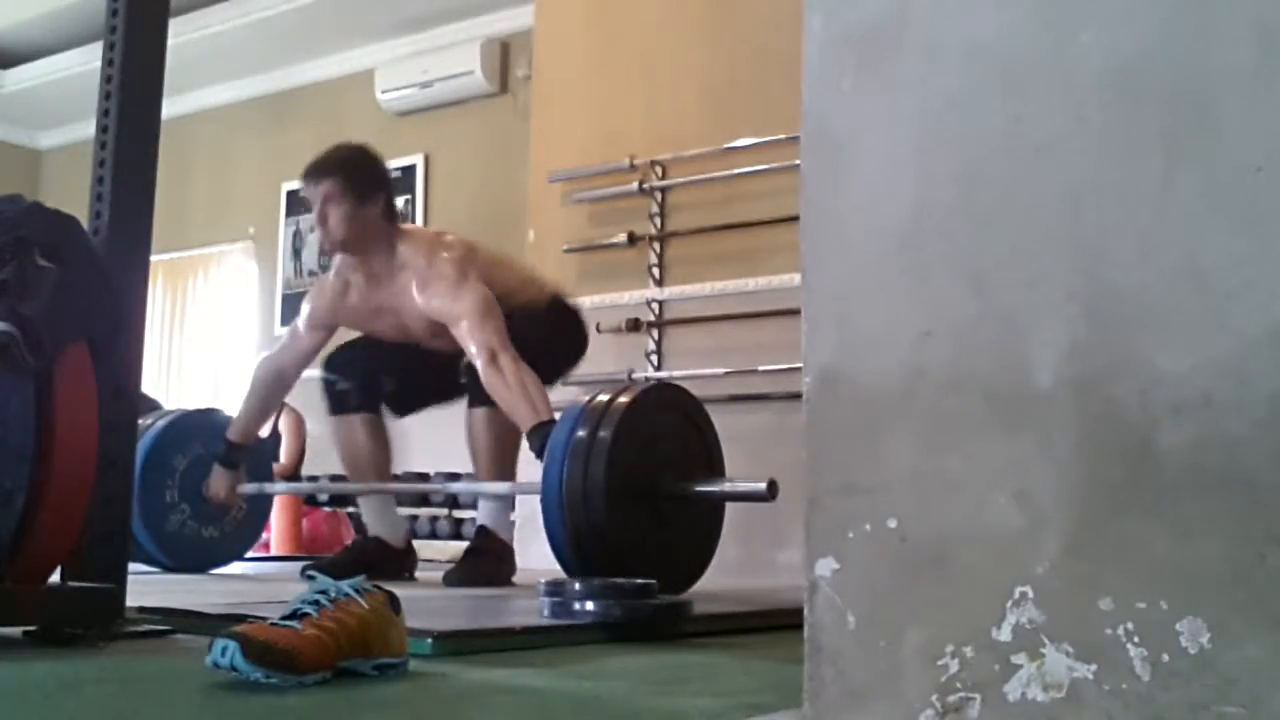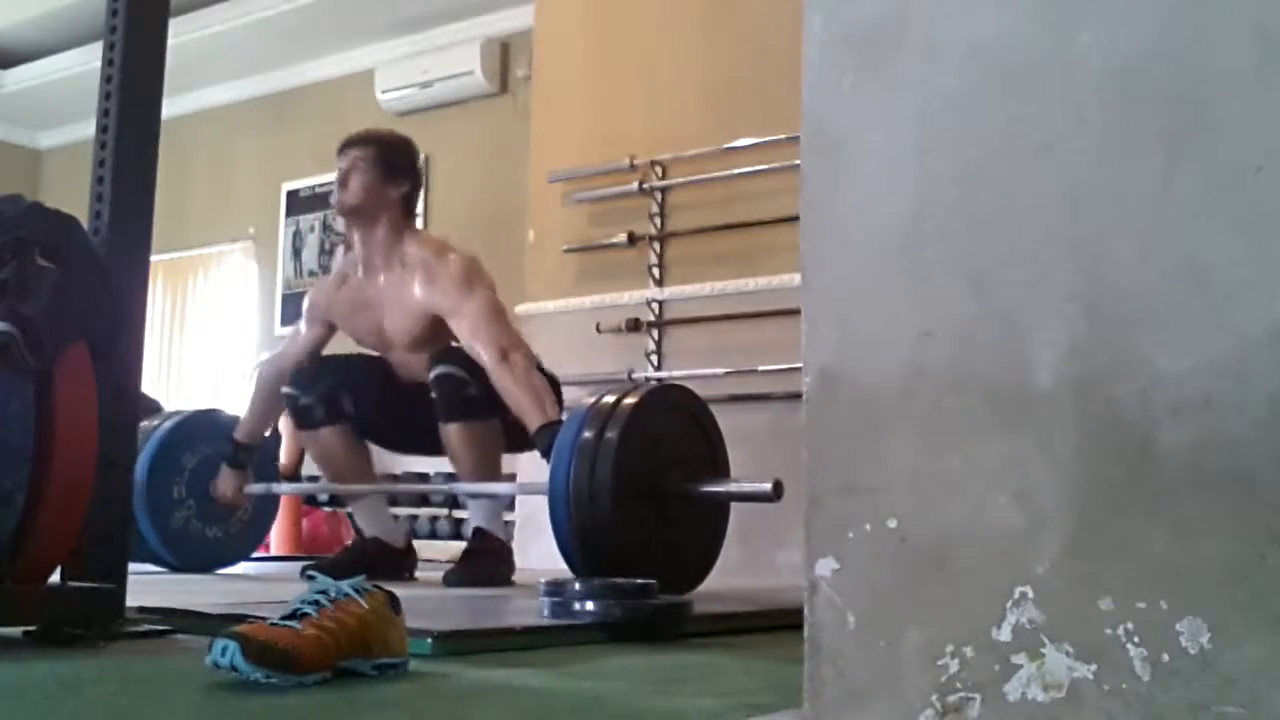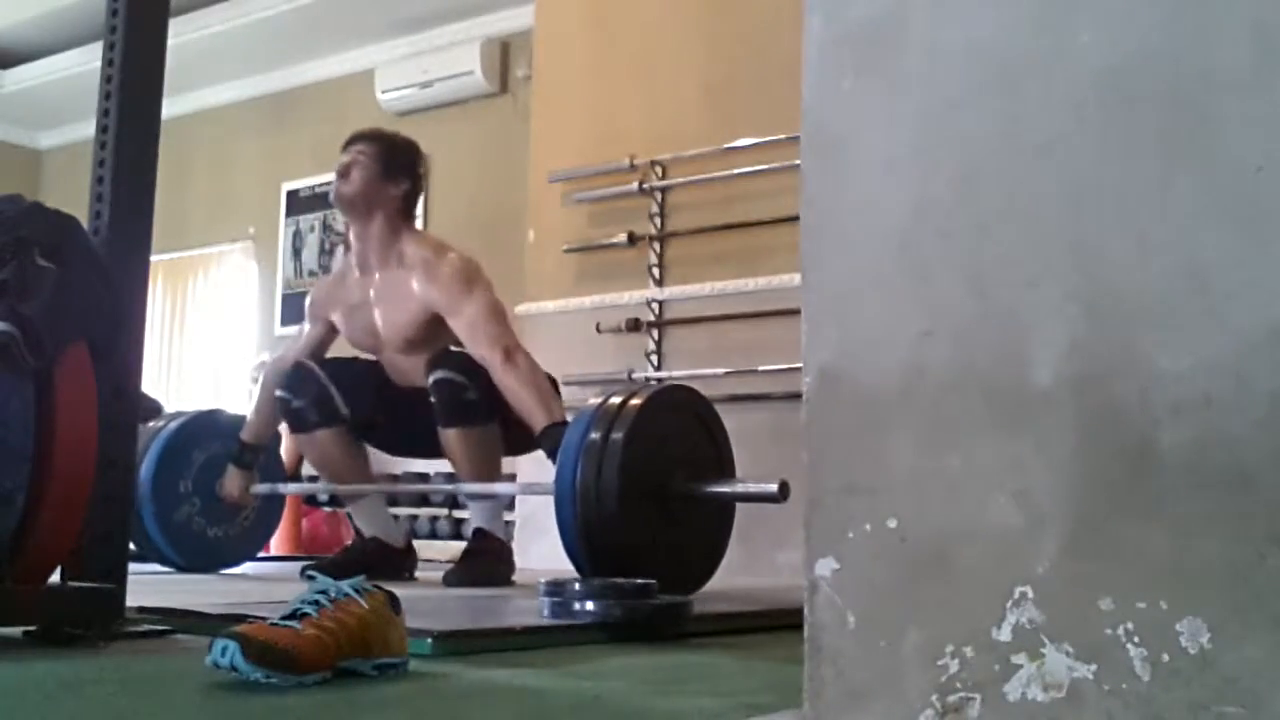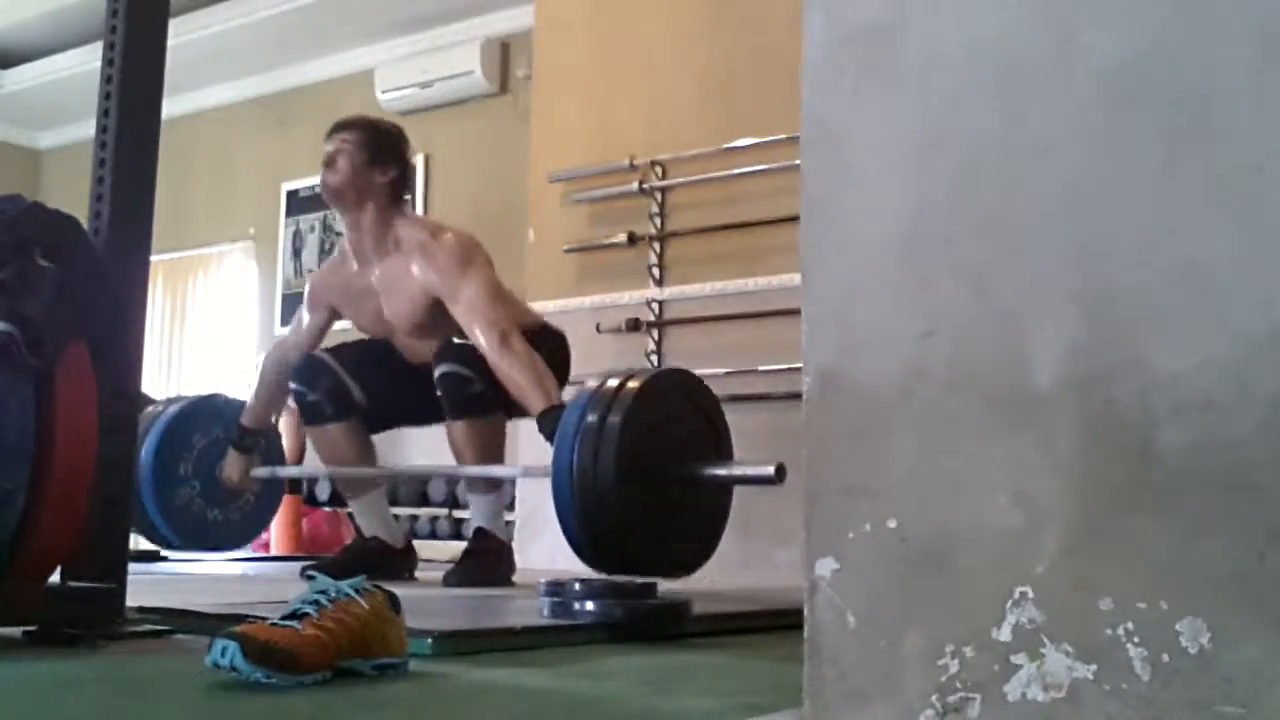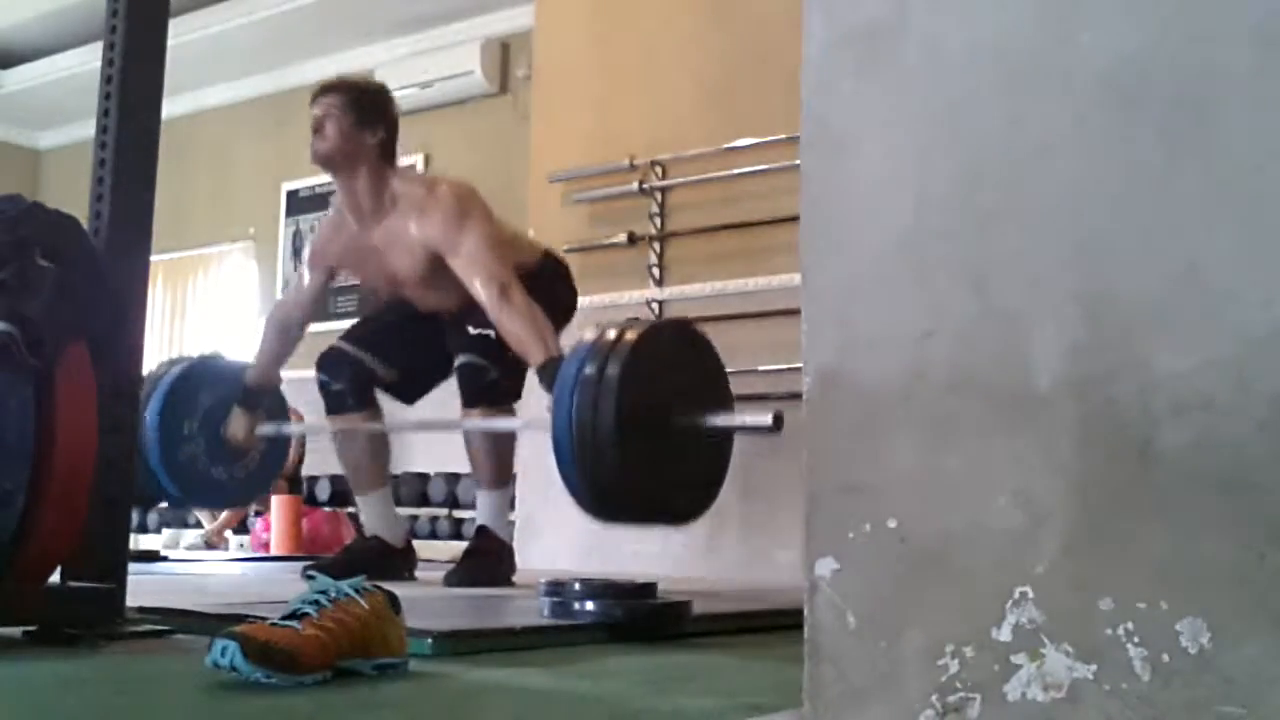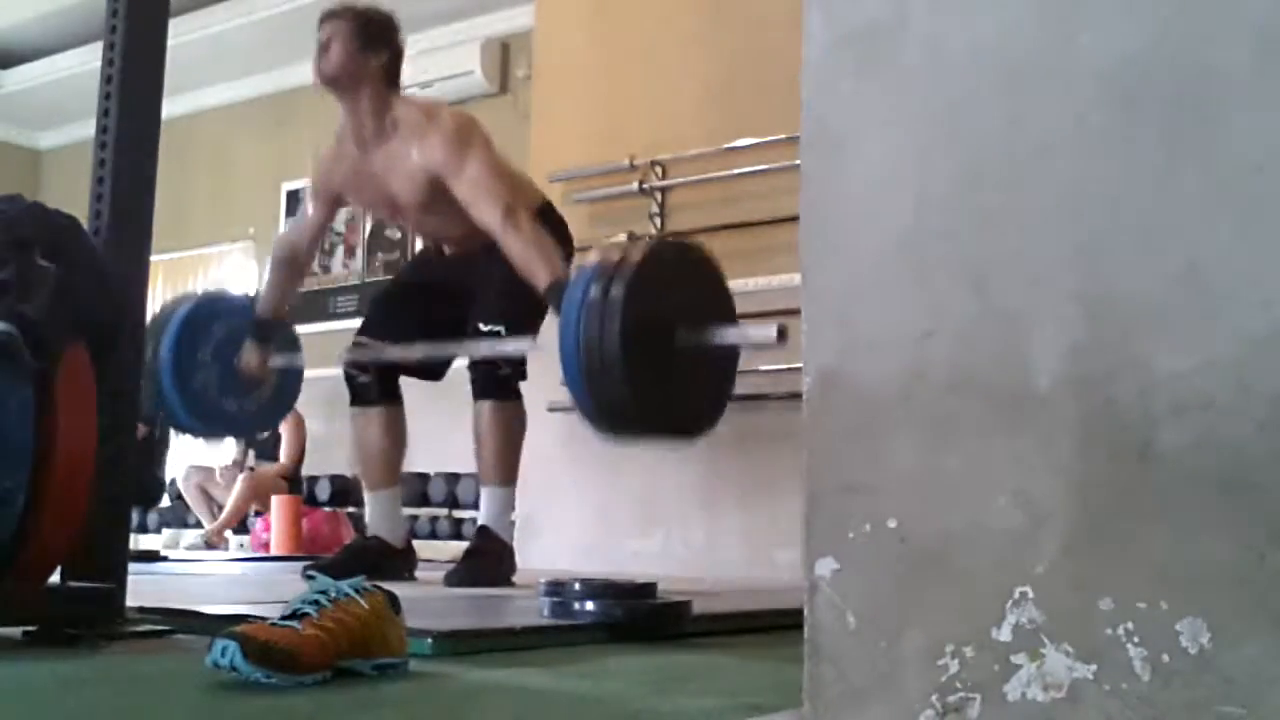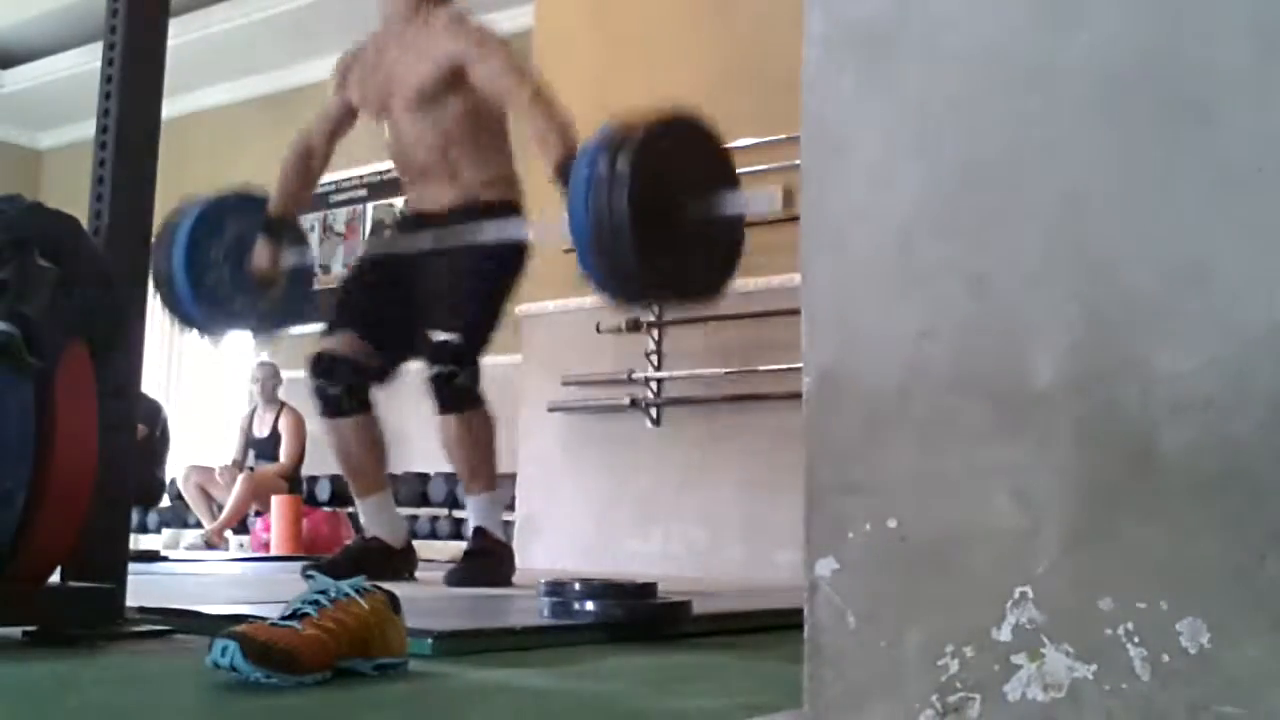
dt=0.2s
person 1, frame 1
left shoulder: (436, 271)
right shoulder: (337, 290)
left elbow: (494, 361)
right elbow: (278, 368)
right wrist: (230, 458)
left hip: (542, 332)
left knee: (479, 368)
right knee: (346, 375)
left ankle: (494, 538)
right ankle: (387, 539)
person 1, frame 2
left shoulder: (438, 271)
right shoulder: (336, 287)
left elbow: (501, 358)
right elbow: (278, 368)
left wrist: (559, 449)
right wrist: (236, 460)
left hip: (504, 407)
right hip: (427, 407)
left knee: (452, 371)
right knee: (304, 387)
left ankle: (489, 542)
right ankle: (385, 541)
person 1, frame 3
left shoulder: (436, 271)
right shoulder: (335, 289)
left elbow: (505, 359)
right elbow: (280, 369)
left wrist: (564, 449)
right wrist: (243, 460)
left hip: (502, 403)
right hip: (421, 405)
left knee: (452, 373)
right knee: (299, 389)
left ankle: (489, 542)
right ankle: (384, 540)
person 1, frame 4
left shoulder: (437, 252)
right shoulder: (334, 277)
left elbow: (501, 345)
right elbow: (285, 356)
left wrist: (561, 431)
right wrist: (244, 443)
left hip: (522, 352)
left knee: (458, 369)
right knee: (312, 380)
left ankle: (490, 540)
right ankle: (383, 540)
person 1, frame 5
left shoulder: (433, 208)
right shoulder: (333, 235)
left elbow: (500, 298)
right elbow: (288, 317)
left wrist: (558, 381)
right wrist: (250, 402)
left hip: (528, 285)
right hip: (441, 303)
left knee: (479, 366)
right knee: (339, 371)
left ankle: (492, 540)
right ankle: (385, 540)
person 1, frame 6
left shoulder: (436, 136)
right shoulder: (338, 157)
left elbow: (508, 221)
right elbow: (295, 248)
left wrist: (561, 299)
right wrist: (261, 334)
left hip: (515, 243)
right hip: (453, 252)
left knee: (491, 359)
right knee: (368, 364)
left ankle: (494, 540)
right ankle: (385, 540)
person 1, frame 7
right shoulder: (356, 64)
left elbow: (529, 105)
right elbow: (311, 148)
right wrist: (273, 231)
left hip: (480, 224)
right hip: (417, 229)
left knee: (448, 368)
right knee: (334, 368)
left ankle: (491, 541)
right ankle: (381, 530)
